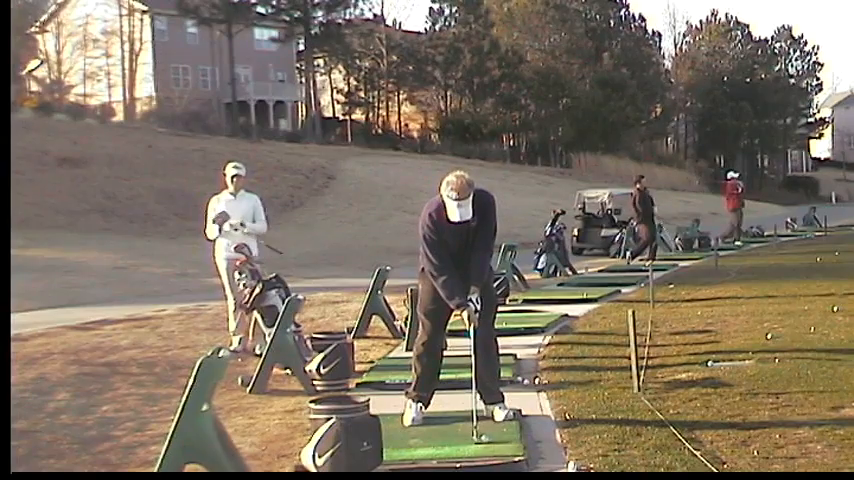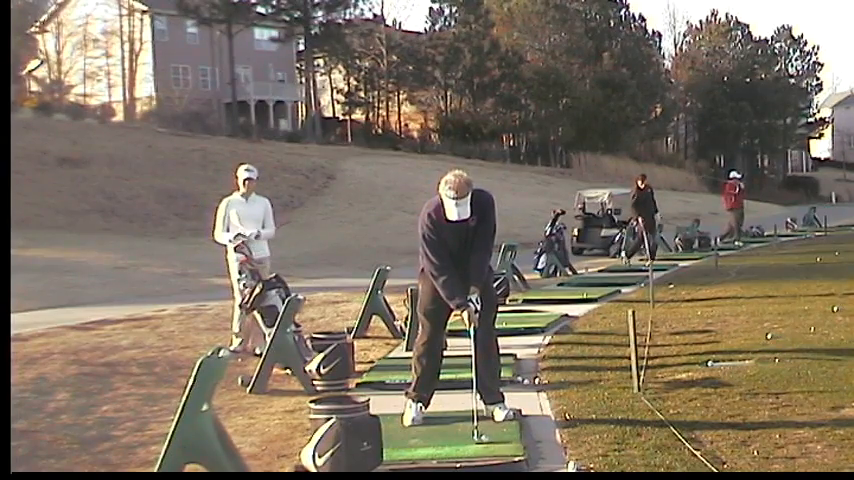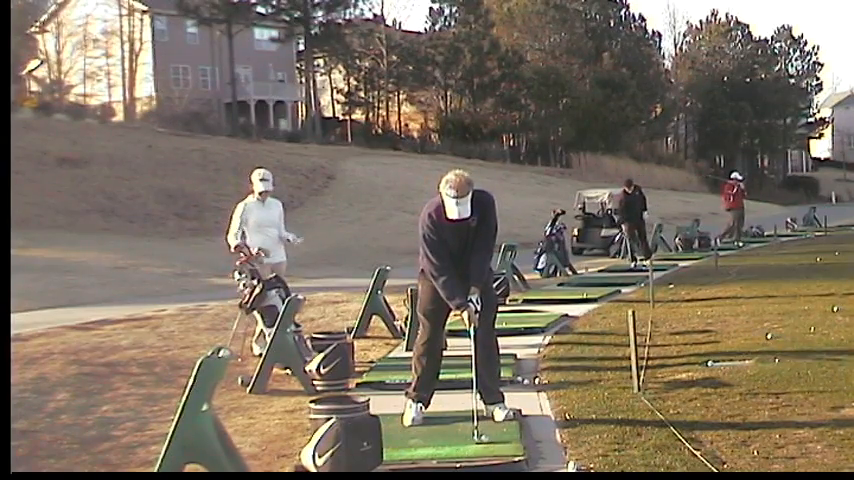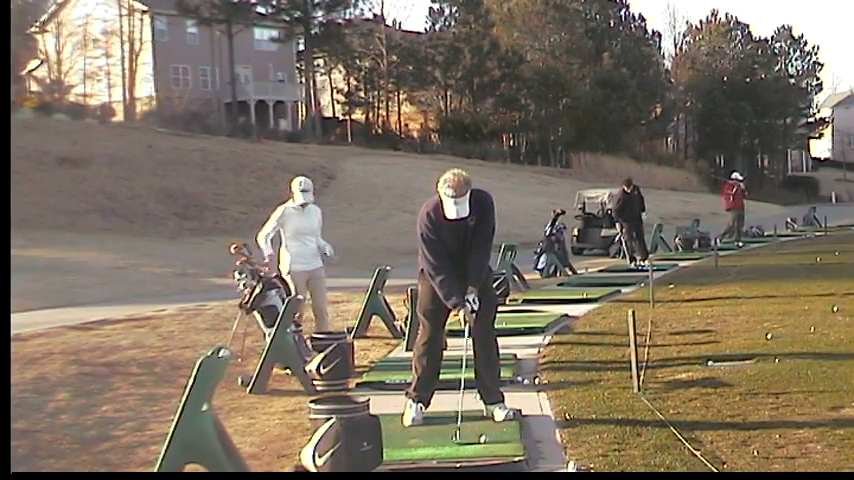
dt=1s
person 1, frame 1
left shoulder: (486, 202)
right shoulder: (431, 216)
left elbow: (484, 249)
right elbow: (437, 267)
left wrist: (474, 291)
right wrist: (460, 304)
left hip: (477, 273)
right hip: (438, 276)
left knee: (485, 335)
right knee: (429, 336)
left ankle: (493, 399)
right ankle: (416, 399)
person 1, frame 2
left shoulder: (484, 202)
right shoulder: (430, 215)
left elbow: (483, 249)
right elbow: (437, 267)
left wrist: (474, 290)
right wrist: (459, 304)
left hip: (477, 273)
right hip: (437, 276)
left knee: (485, 335)
right knee: (429, 336)
left ankle: (493, 399)
right ankle: (416, 400)
person 1, frame 3
left shoulder: (485, 203)
right shoulder: (430, 216)
left elbow: (484, 249)
right elbow: (438, 268)
left wrist: (475, 291)
right wrist: (460, 304)
left hip: (476, 275)
right hip: (437, 277)
left knee: (485, 335)
right knee: (429, 335)
left ankle: (493, 400)
right ankle: (416, 400)
person 1, frame 4
left shoulder: (483, 202)
right shoulder: (428, 215)
left elbow: (481, 249)
right elbow: (435, 267)
left wrist: (472, 291)
right wrist: (456, 303)
left hip: (476, 274)
right hip: (436, 276)
left knee: (485, 334)
right knee: (429, 335)
left ankle: (493, 400)
right ankle: (416, 400)
person 2, frame 1
left shoulder: (253, 200)
right shoulder: (216, 201)
left elbow: (262, 227)
right elbow: (210, 234)
left wrist: (240, 224)
right wrist: (218, 224)
left hip: (249, 255)
right hip: (226, 255)
right knee: (233, 298)
right ankle: (238, 341)
person 2, frame 2
left shoulder: (264, 203)
right shoulder: (228, 203)
left elbow: (271, 231)
right elbow: (218, 234)
left wrist: (255, 234)
right wrist: (233, 238)
left hip: (261, 257)
right hip: (238, 257)
right knee: (241, 300)
left ankle: (260, 342)
right ankle: (239, 341)
person 2, frame 3
left shoulder: (277, 205)
right shoulder: (244, 207)
right elbow: (232, 236)
left wrist: (290, 237)
right wrist: (243, 249)
left hip: (279, 260)
right hip: (258, 263)
left ankle: (260, 343)
person 2, frame 4
left shoulder: (316, 211)
right shoulder: (283, 212)
right elbow: (263, 236)
left wrist: (326, 249)
right wrist: (269, 256)
left hip: (316, 267)
right hip: (293, 269)
left knee: (321, 309)
